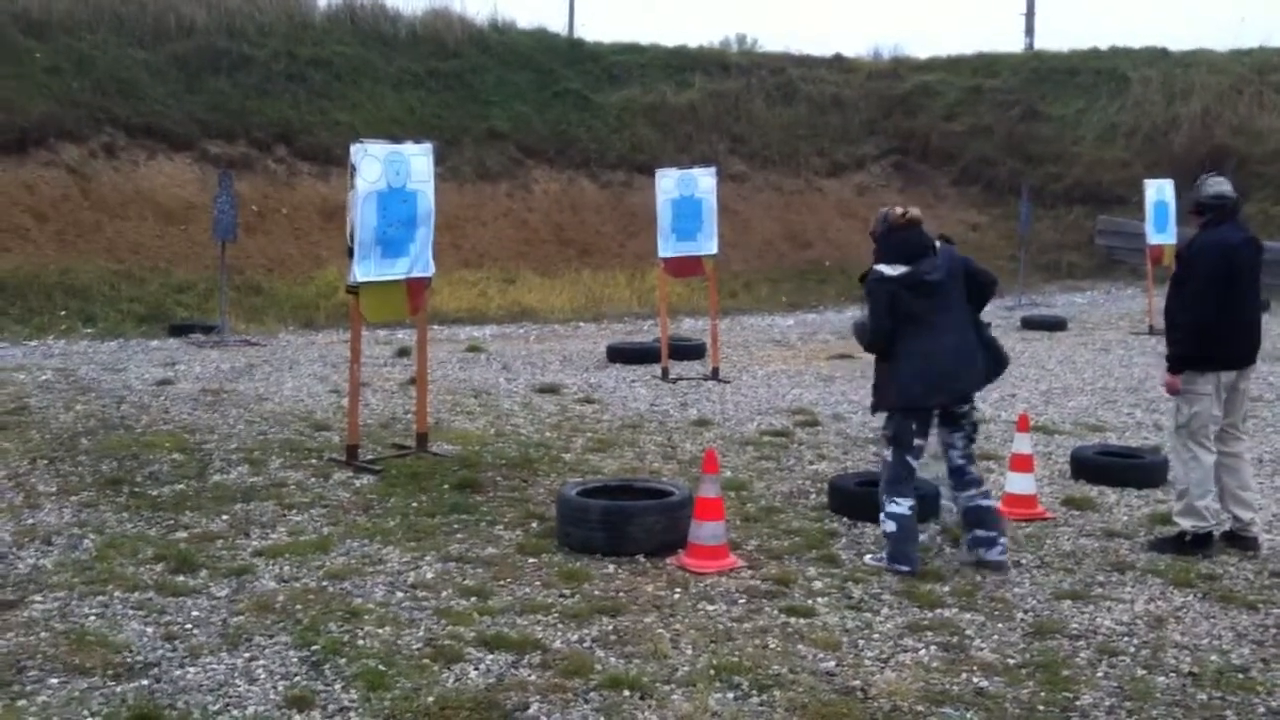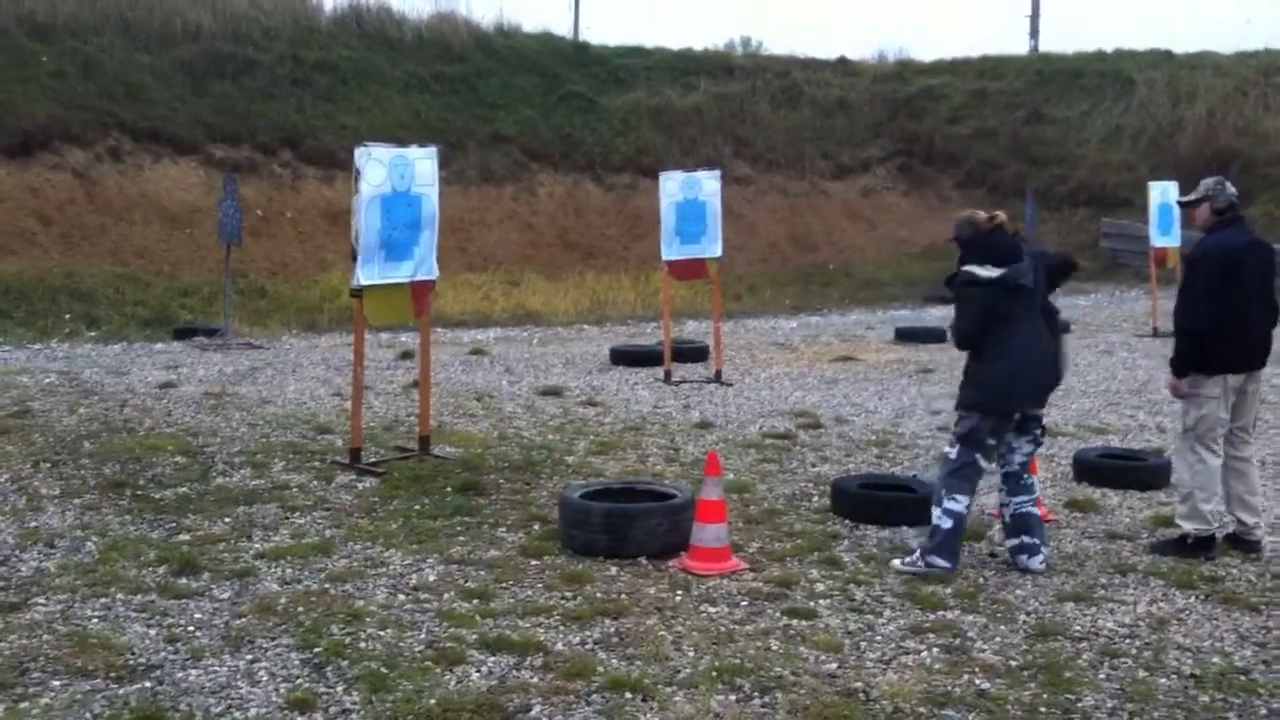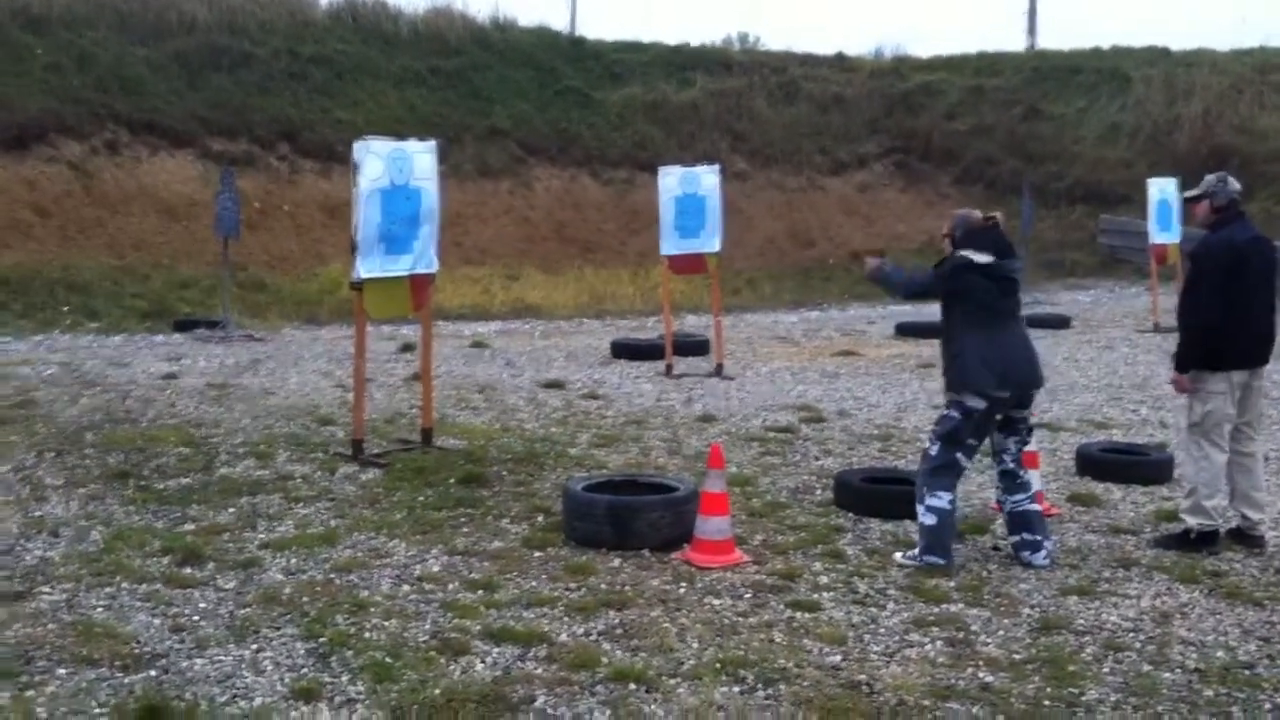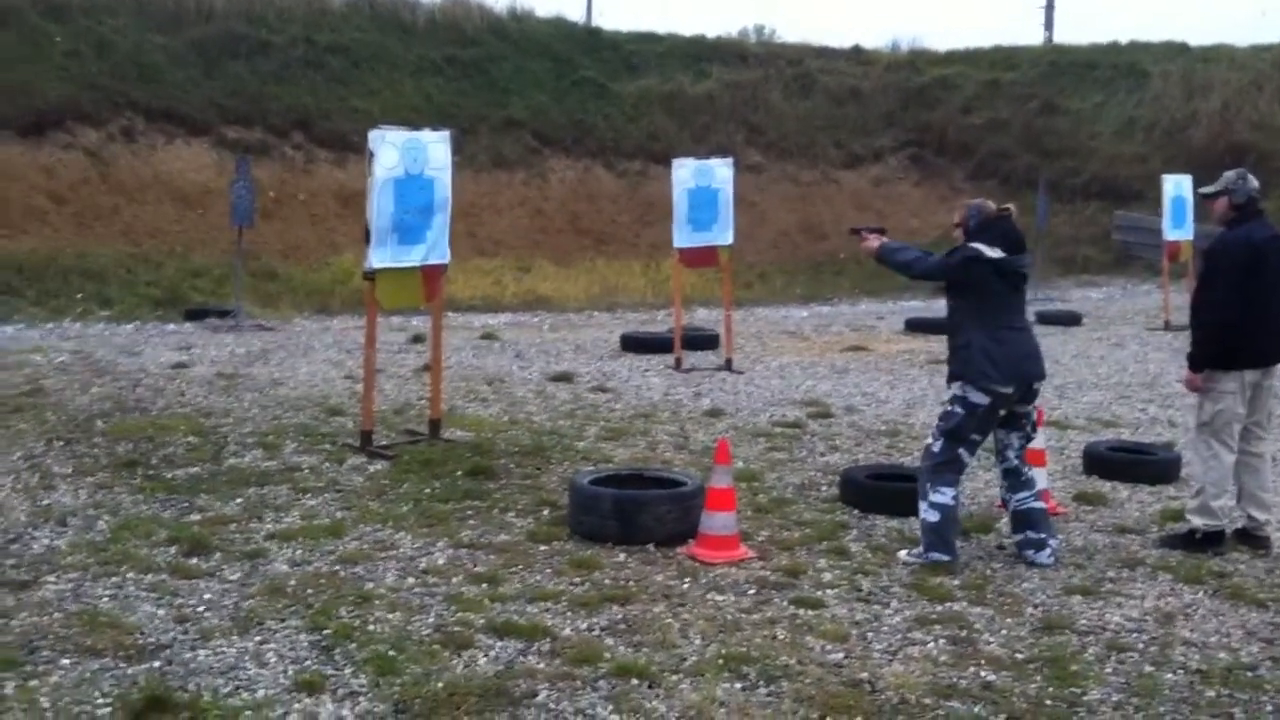
dt=0.7s
person 1, frame 1
left shoulder: (1204, 247)
right shoulder: (1249, 244)
left elbow: (1191, 312)
left wrist: (1176, 365)
left hip: (1205, 361)
right hip: (1240, 357)
left knee: (1194, 443)
right knee: (1231, 440)
left ankle: (1196, 532)
right ankle: (1245, 528)
person 1, frame 2
left shoulder: (1210, 250)
right shoulder: (1261, 248)
left elbow: (1194, 316)
right elbow: (1269, 308)
left wrist: (1179, 367)
left hip: (1213, 365)
right hip: (1250, 362)
left knee: (1200, 447)
right knee: (1241, 445)
left ankle: (1198, 534)
right ankle: (1249, 531)
person 1, frame 3
left shoulder: (1215, 247)
left elbow: (1200, 313)
left wrist: (1183, 364)
left hip: (1217, 362)
left knee: (1206, 443)
right knee: (1246, 441)
left ankle: (1202, 528)
person 1, frame 4
left shoulder: (1230, 244)
left elbow: (1214, 311)
left wrist: (1197, 363)
left hip: (1230, 362)
left knee: (1214, 443)
left ankle: (1208, 529)
person 2, frame 1
left shoulder: (883, 279)
right shoulder: (947, 258)
left elbow: (878, 341)
right elbow: (986, 283)
left wrist: (864, 334)
left hip: (912, 383)
right hip: (957, 376)
left knee: (900, 468)
right knee: (961, 462)
left ankle: (901, 554)
right ankle: (989, 543)
person 2, frame 2
left shoulder: (975, 283)
right shoulder: (1028, 263)
left elbow: (964, 338)
right elbow: (1065, 265)
left wrist: (959, 320)
left hip: (994, 387)
right hip: (1033, 382)
left knee: (960, 468)
right knee: (1017, 467)
left ankle: (937, 555)
right ankle: (1030, 552)
person 2, frame 3
left shoulder: (964, 270)
right shoulder: (1000, 270)
left elbow: (917, 286)
right elbow: (934, 279)
left wrist: (879, 270)
right wrist: (890, 267)
left hip: (983, 383)
right hip: (1020, 378)
left knee: (938, 465)
right knee: (1011, 464)
left ankle: (933, 550)
right ankle: (1034, 547)
person 2, frame 4
left shoulder: (973, 261)
right shoulder: (1009, 261)
left elbow: (923, 267)
right elbow: (938, 262)
left wrist: (881, 249)
right wrist: (891, 246)
left hip: (986, 377)
right hip: (1022, 374)
left knee: (941, 461)
right knee: (1014, 461)
left ankle: (936, 548)
right ankle: (1039, 545)
